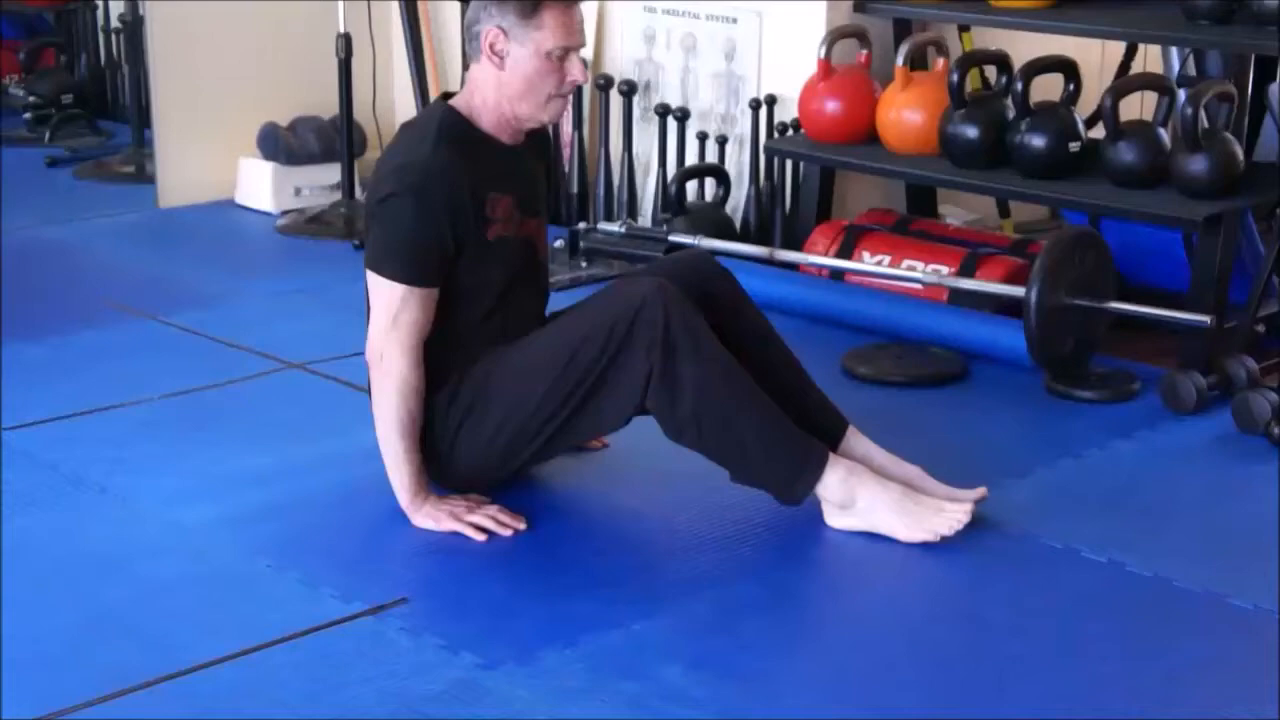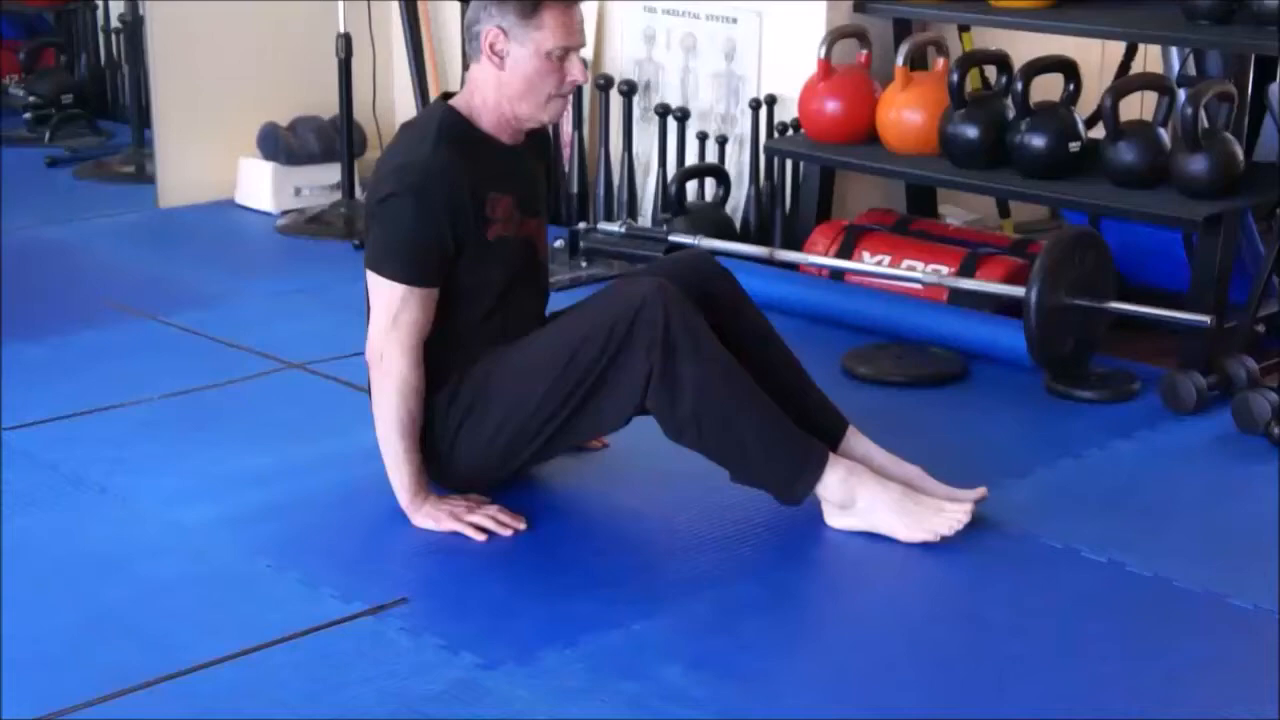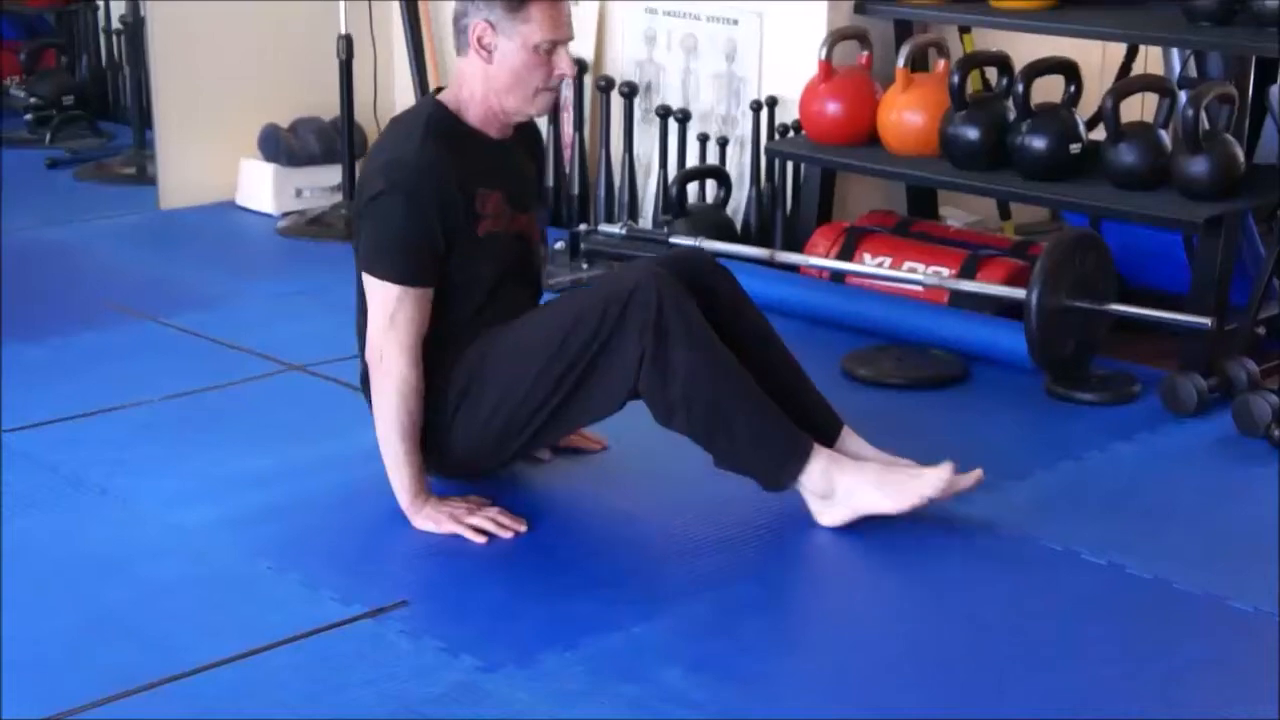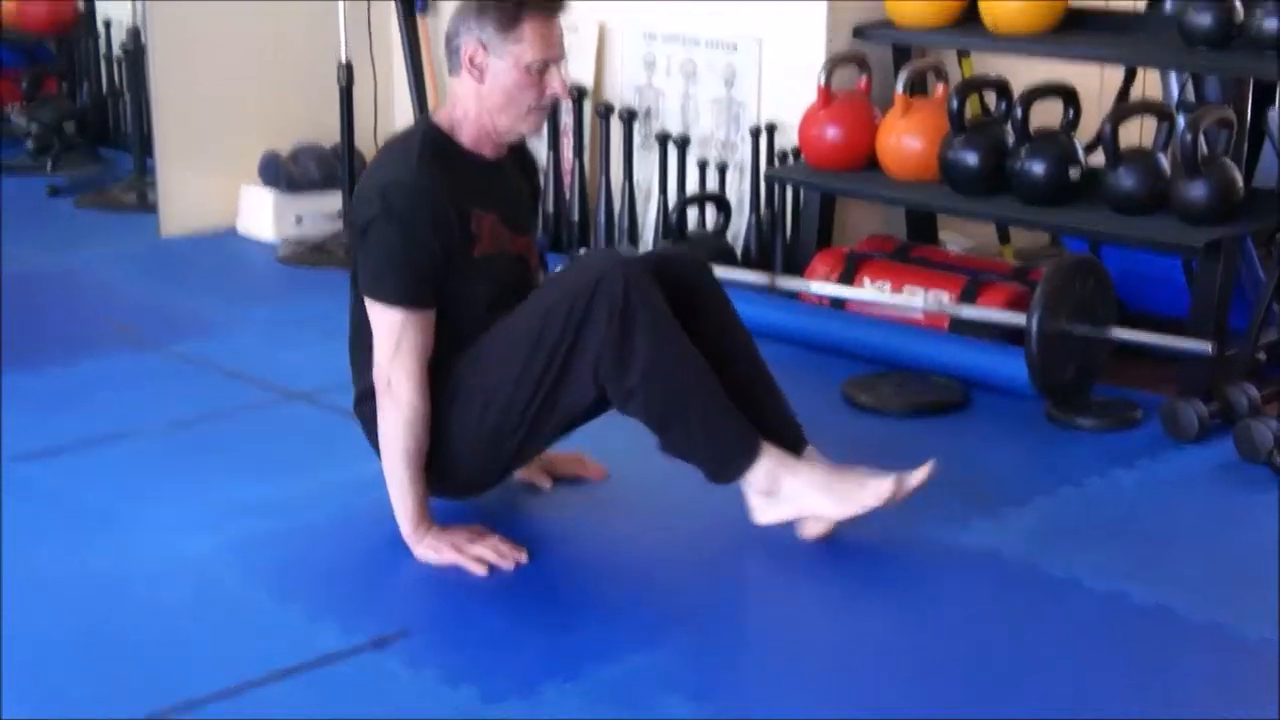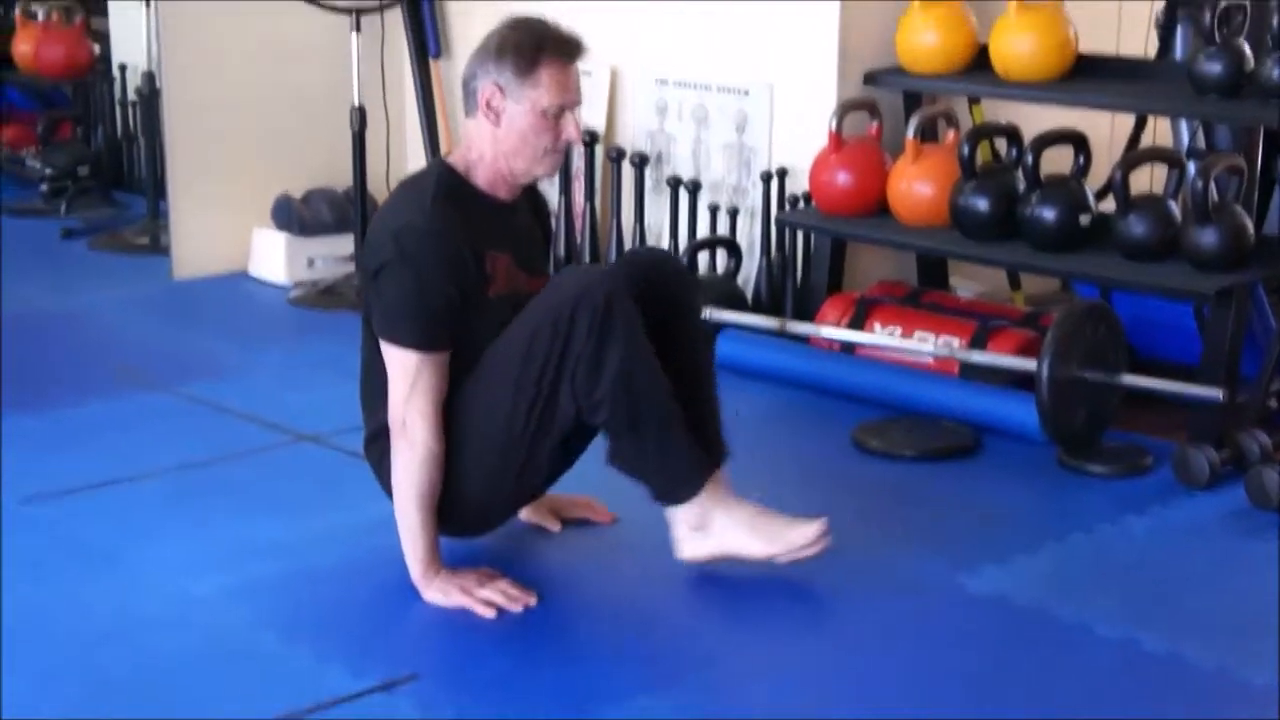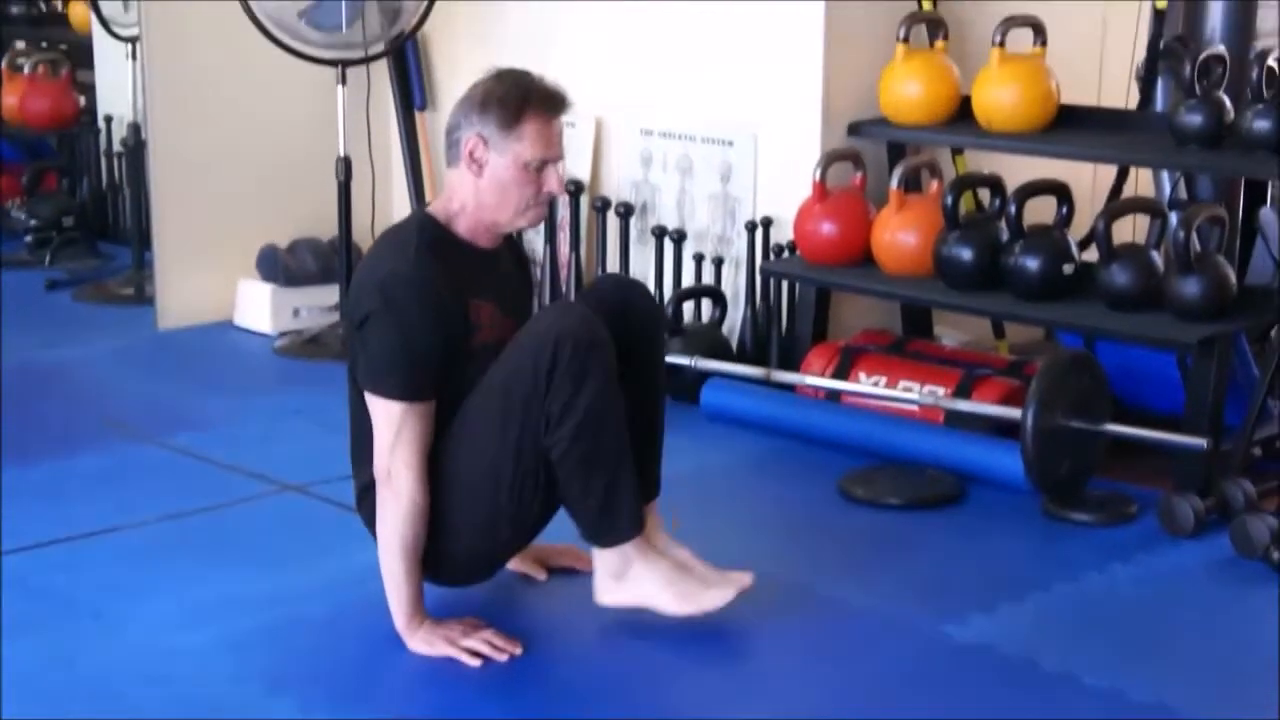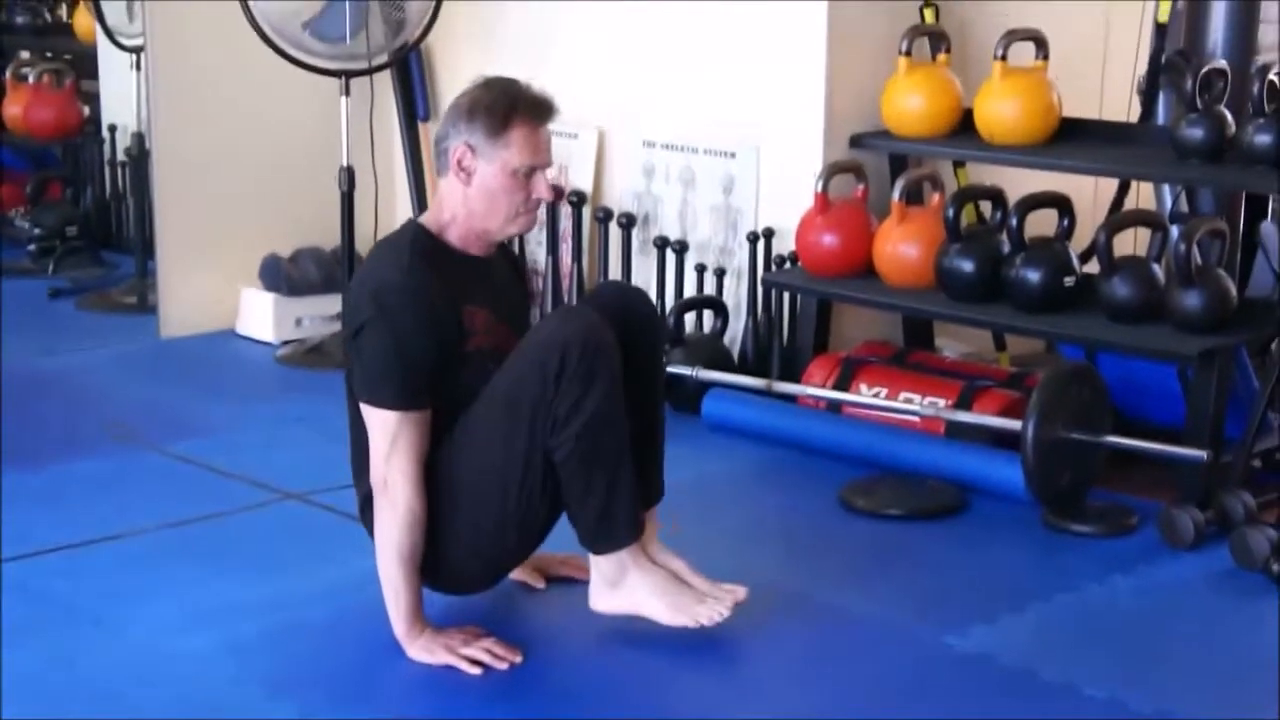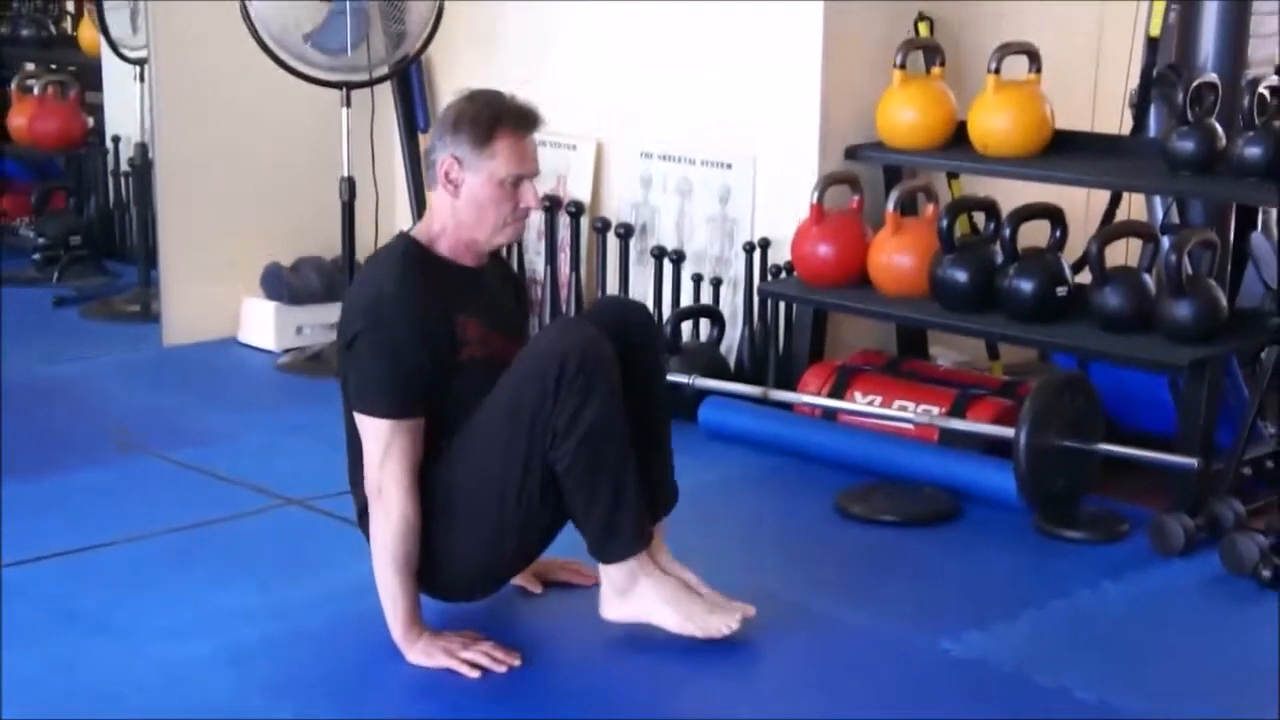
dt=0.2s
person 1, frame 1
left shoulder: (526, 142)
right shoulder: (426, 172)
right elbow: (391, 346)
left wrist: (554, 401)
right wrist: (416, 498)
left hip: (507, 385)
right hip: (456, 423)
left knee: (696, 279)
right knee: (648, 314)
left ankle: (846, 451)
right ankle: (836, 486)
person 1, frame 2
left shoulder: (527, 143)
right shoulder: (427, 172)
right elbow: (390, 346)
left wrist: (553, 405)
right wrist: (416, 499)
left hip: (508, 383)
right hip: (455, 421)
left knee: (696, 279)
right knee: (650, 314)
left ankle: (848, 453)
right ankle: (837, 487)
person 1, frame 3
left shoulder: (518, 139)
right shoulder: (415, 167)
right elbow: (389, 346)
left wrist: (538, 407)
right wrist: (416, 501)
left hip: (501, 376)
right hip: (449, 411)
left knee: (692, 274)
right knee: (643, 300)
left ankle: (839, 450)
right ankle: (819, 476)
person 1, frame 4
left shoulder: (512, 164)
right shoulder: (411, 188)
right elbow: (397, 370)
left wrist: (523, 444)
right wrist: (418, 529)
left hip: (489, 408)
right hip: (442, 433)
left knee: (676, 275)
right knee: (610, 289)
left ankle: (794, 462)
right ankle: (765, 477)
person 1, frame 5
left shoulder: (525, 207)
right shoulder: (424, 229)
right elbow: (414, 412)
left wrist: (524, 487)
right wrist: (428, 571)
left hip: (490, 454)
right hip: (448, 473)
left knee: (657, 278)
right knee: (588, 301)
left ankle: (700, 503)
right ankle: (700, 513)
person 1, frame 6
left shoulder: (503, 254)
right shoulder: (408, 279)
right elbow: (397, 461)
left wrist: (513, 537)
right wrist: (412, 623)
left hip: (483, 497)
right hip: (440, 526)
left knee: (625, 304)
right knee: (569, 337)
left ankle: (635, 534)
right ankle: (623, 563)
person 1, frame 7
left shoulder: (497, 263)
right shoulder: (401, 287)
right elbow: (393, 469)
left wrist: (514, 546)
right wrist: (412, 631)
left hip: (489, 506)
right hip: (446, 535)
left knee: (624, 311)
right knee: (576, 342)
left ankle: (632, 539)
right ankle: (616, 569)
person 1, frame 8
left shoulder: (494, 276)
right shoulder: (394, 298)
right elbow: (387, 478)
left wrist: (515, 551)
right wrist: (410, 634)
left hip: (489, 514)
right hip: (447, 542)
left knee: (623, 324)
right knee: (573, 355)
left ankle: (640, 551)
right ankle: (626, 578)
